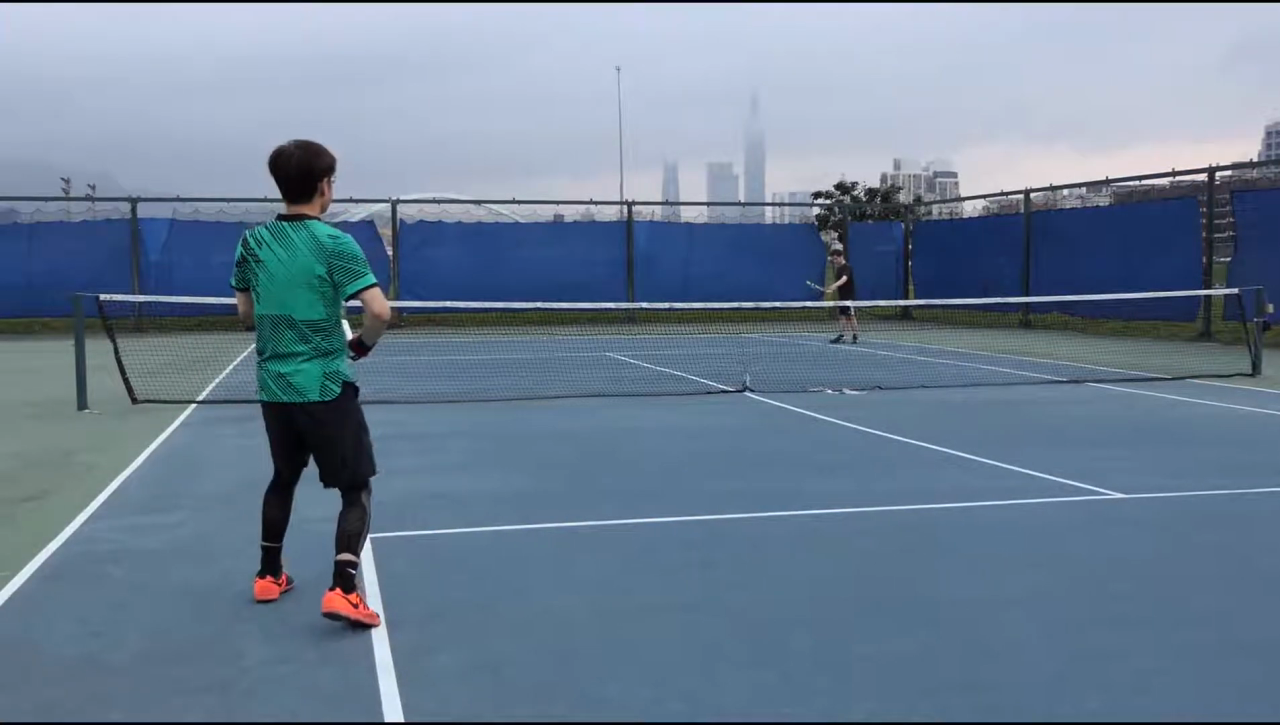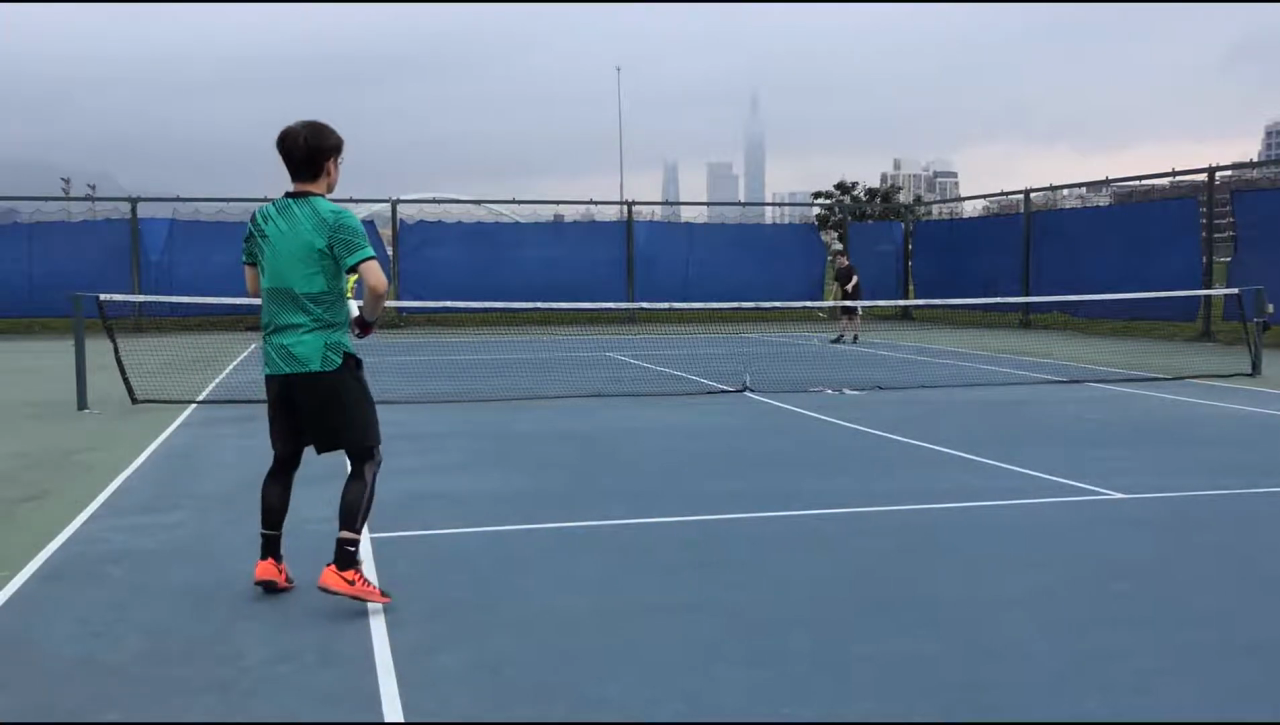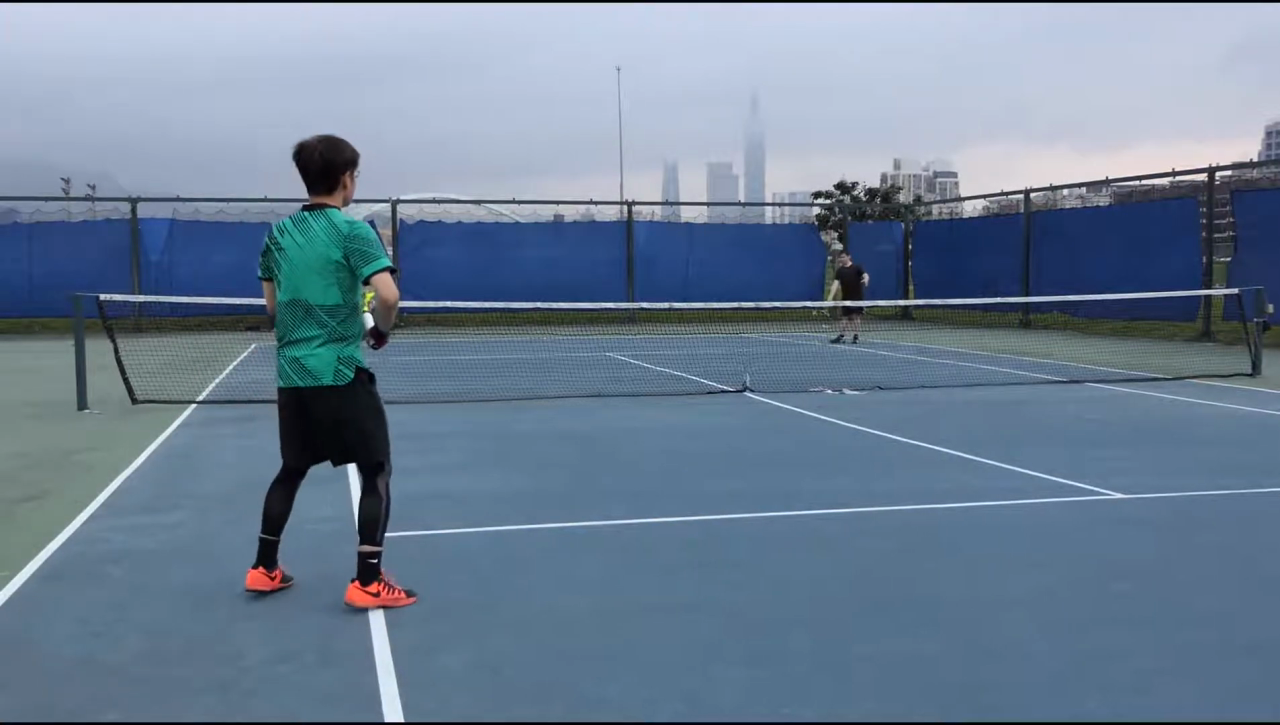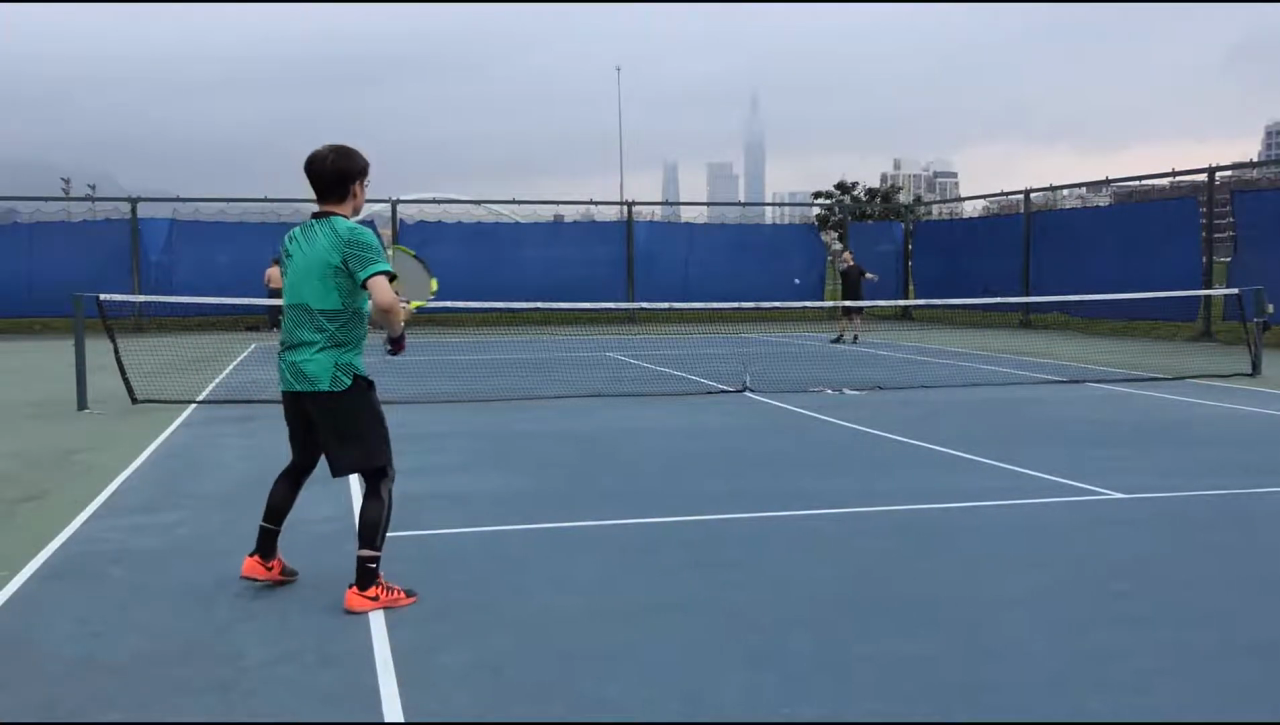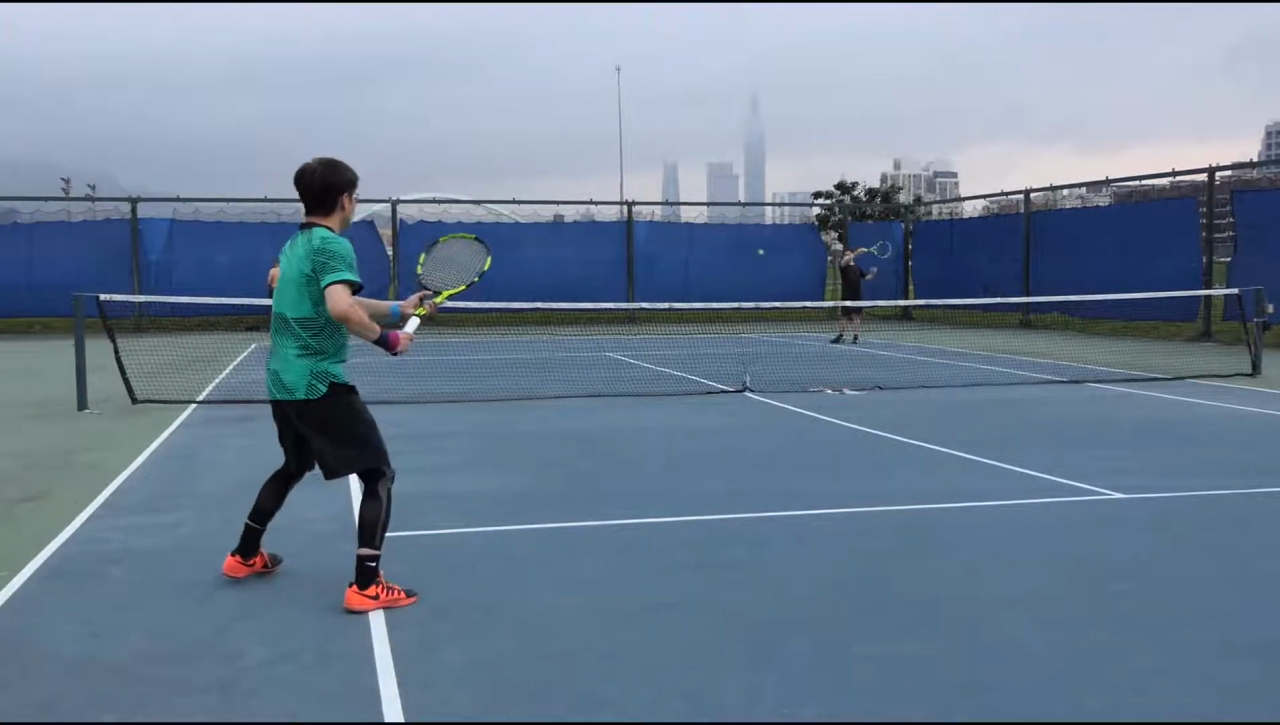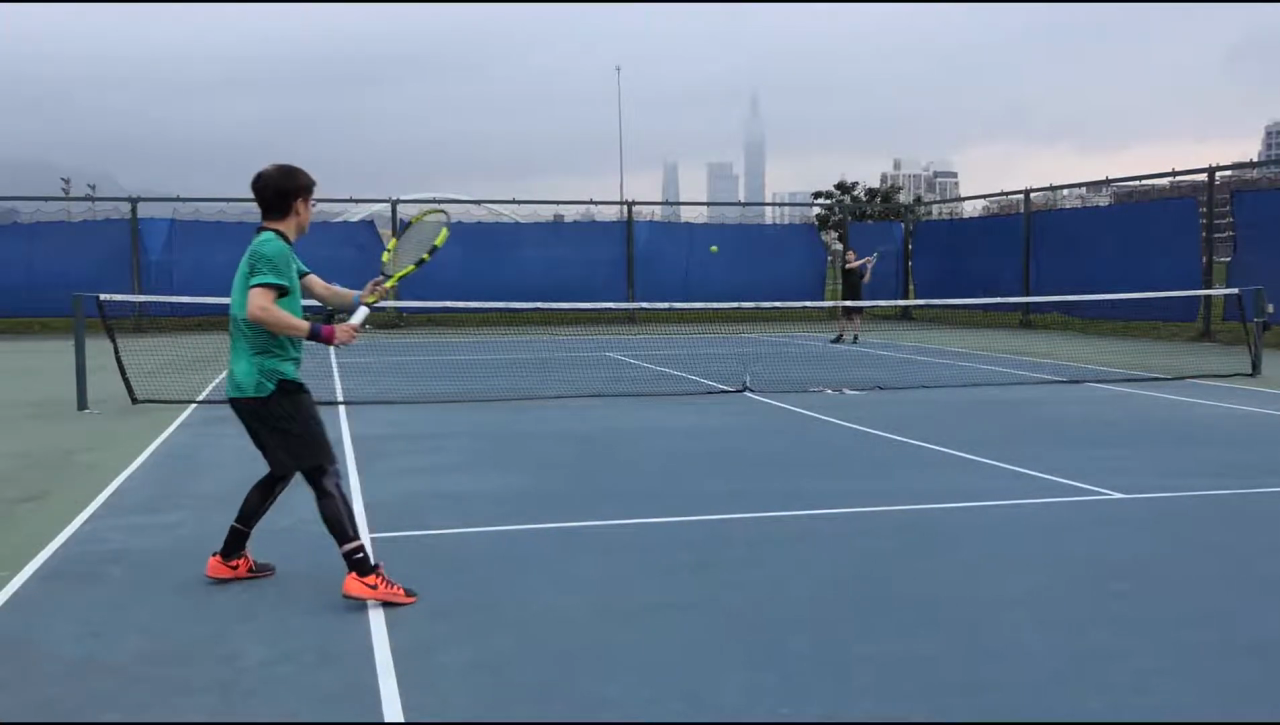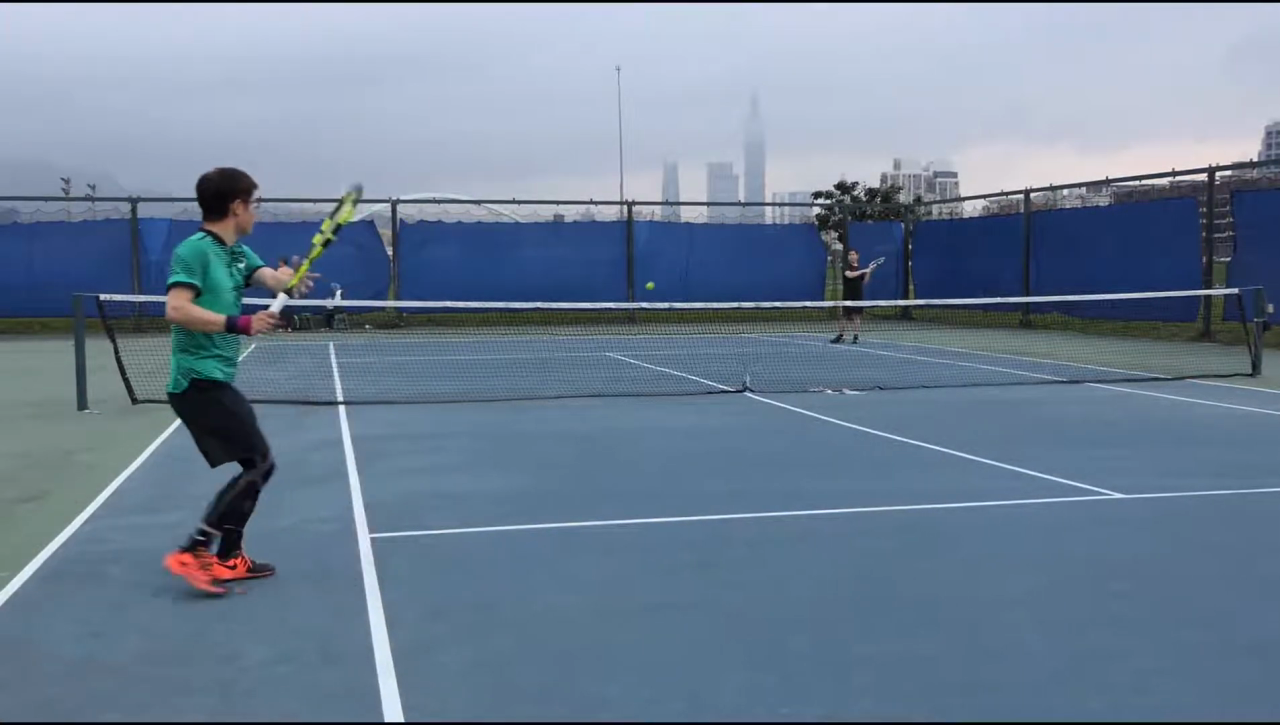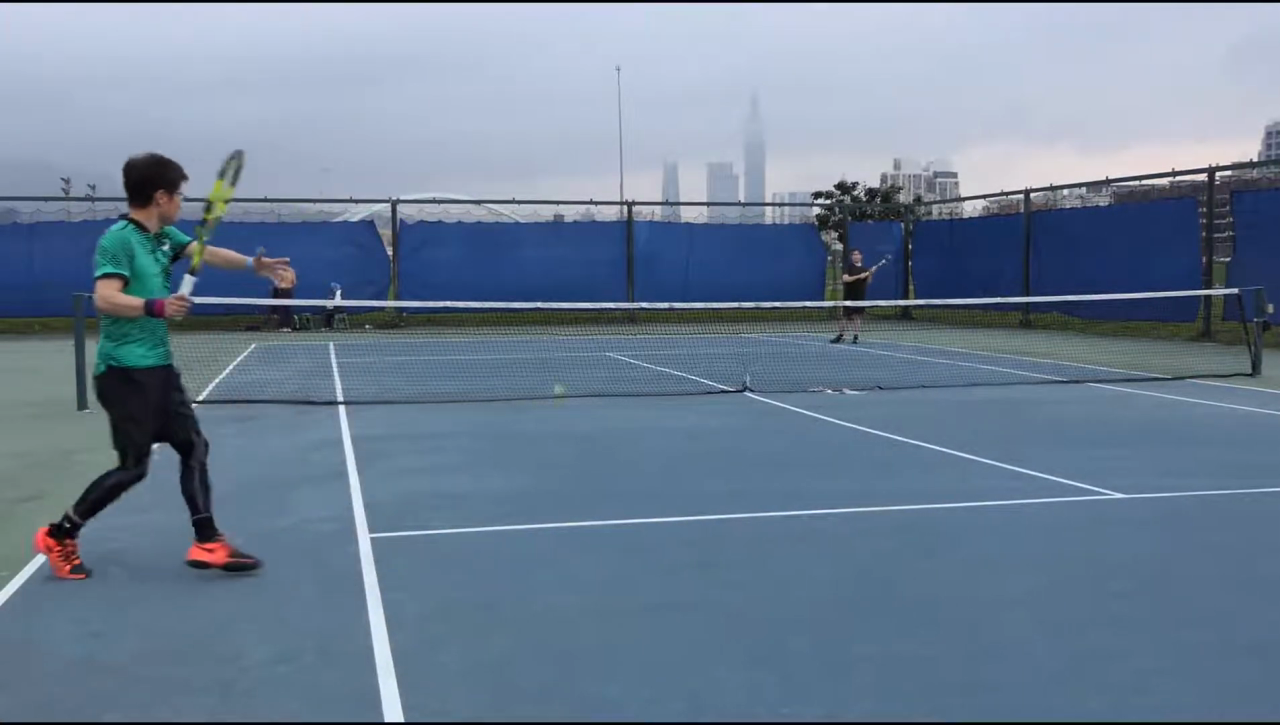
dt=0.2s
person 1, frame 1
left shoulder: (252, 241)
right shoulder: (335, 243)
left elbow: (246, 313)
right elbow: (380, 311)
right wrist: (363, 343)
left hip: (274, 386)
right hip: (325, 387)
left knee: (284, 477)
right knee: (356, 490)
left ankle: (269, 575)
right ankle: (343, 589)
person 1, frame 2
left shoulder: (262, 219)
right shoulder: (337, 219)
left elbow: (255, 286)
right elbow: (377, 286)
right wrist: (366, 320)
left hip: (278, 361)
right hip: (327, 360)
left knee: (285, 459)
right knee: (366, 458)
left ankle: (270, 560)
right ankle: (343, 566)
person 1, frame 3
left shoulder: (278, 232)
right shoulder: (353, 231)
left elbow: (272, 302)
right elbow: (388, 296)
right wrist: (381, 331)
left hip: (291, 373)
right hip: (340, 373)
left knee: (293, 468)
right knee: (376, 471)
left ankle: (265, 568)
right ankle: (368, 582)
person 1, frame 4
left shoulder: (293, 239)
right shoulder: (355, 236)
right elbow: (385, 300)
left wrist: (357, 315)
right wrist: (396, 334)
left hip: (294, 377)
right hip: (339, 378)
left knee: (300, 464)
right knee: (379, 475)
left ankle: (263, 557)
right ankle: (367, 586)
person 1, frame 5
left shoulder: (294, 246)
right shoulder: (333, 245)
right elbow: (340, 308)
left wrist: (397, 309)
right wrist: (385, 338)
left hip: (283, 384)
right hip: (321, 385)
left knee: (294, 465)
right knee: (378, 474)
left ankle: (245, 555)
right ankle: (366, 585)
person 1, frame 6
left shoulder: (272, 250)
right shoulder: (269, 250)
left elbow: (323, 291)
right elbow: (258, 310)
left wrist: (363, 296)
right wrist: (320, 333)
left hip: (249, 385)
right hip: (270, 383)
left knee: (284, 468)
right knee: (324, 473)
left ankle: (230, 557)
right ankle: (363, 574)
person 1, frame 7
left shoulder: (237, 254)
right shoulder: (194, 250)
left elbow: (273, 278)
right elbow: (176, 310)
left wrist: (292, 280)
right wrist: (238, 324)
left hip: (212, 380)
right hip: (199, 381)
left knee: (253, 465)
right knee: (260, 463)
left ankle: (226, 557)
right ankle: (193, 553)
person 1, frame 8
left shoulder: (165, 236)
right shoulder: (117, 239)
left elbow: (208, 254)
right elbow: (105, 300)
left wrist: (253, 263)
right wrist: (154, 307)
left hip: (156, 366)
right hip: (122, 369)
left knee: (195, 446)
right knee: (134, 465)
left ankle: (207, 542)
right ankle: (59, 535)
